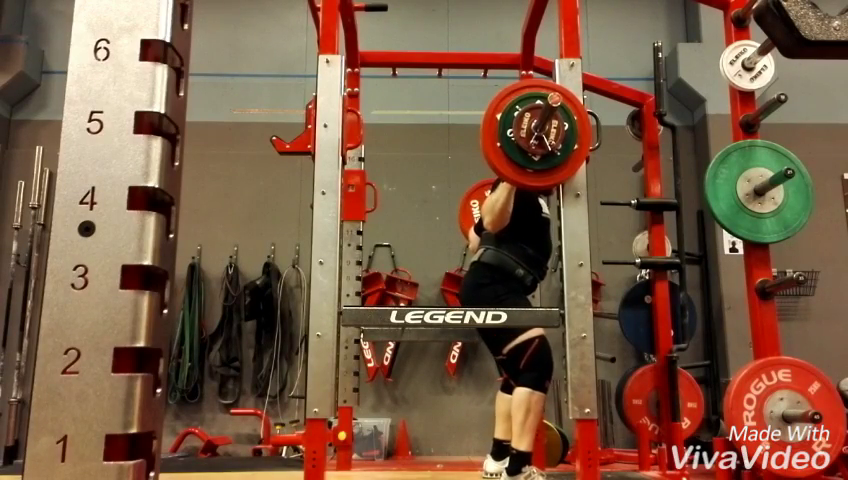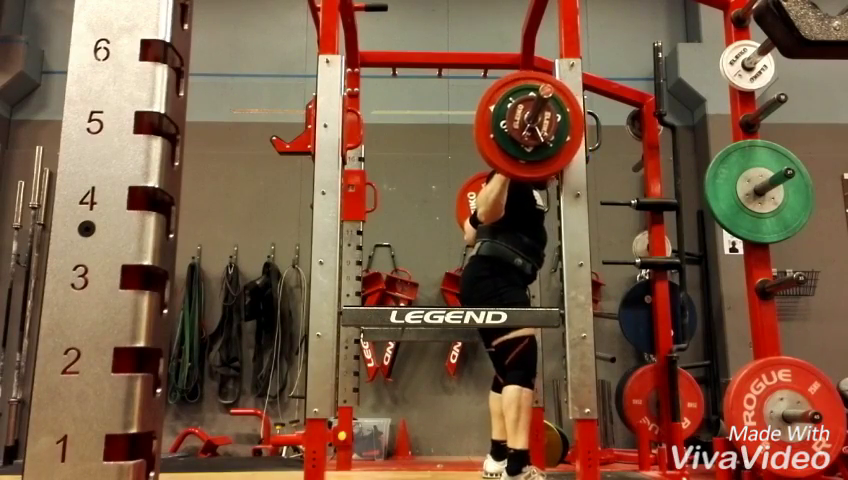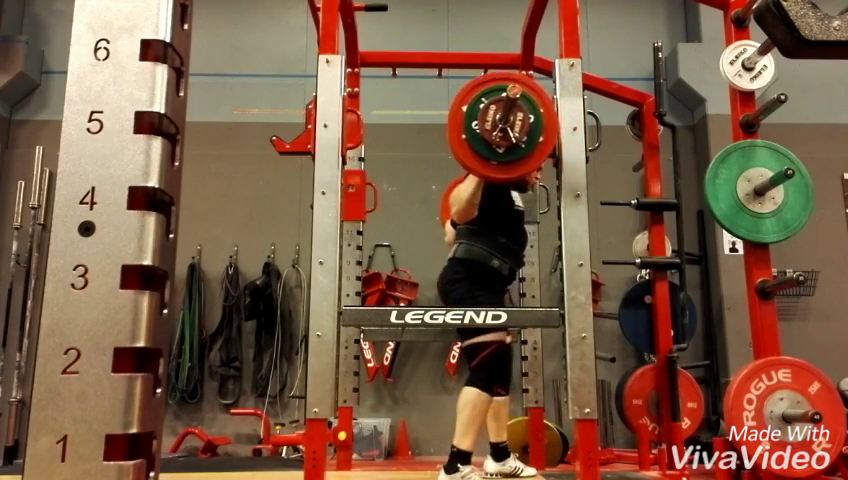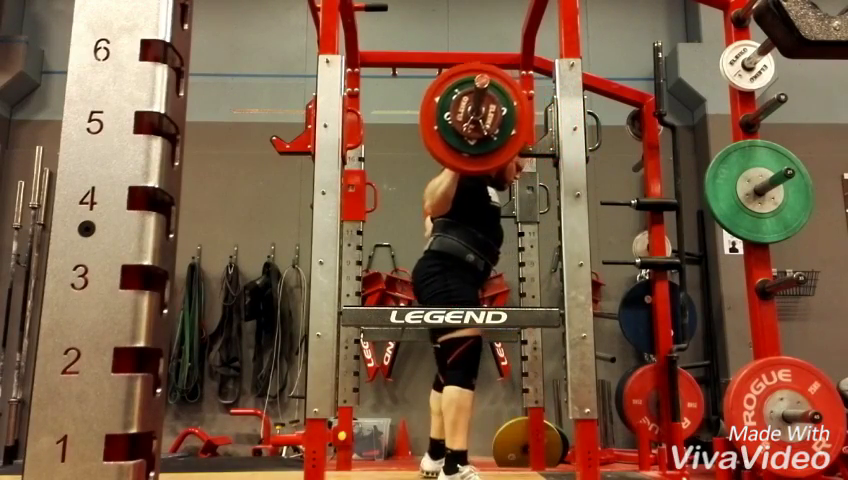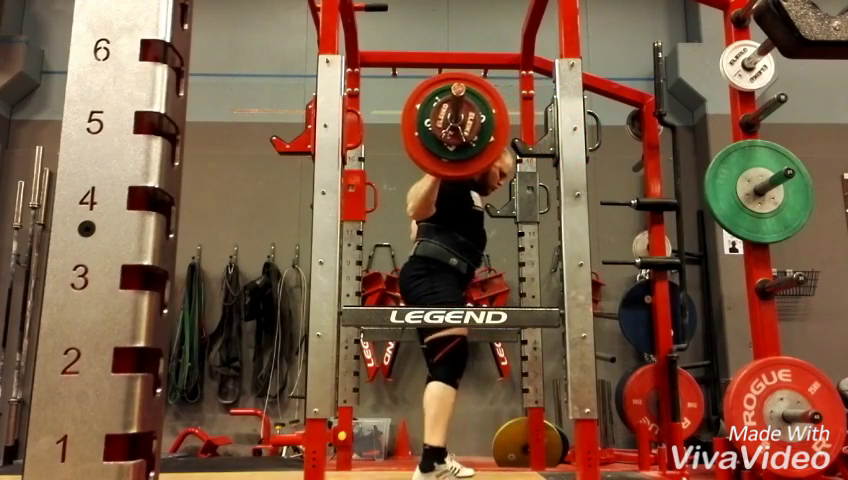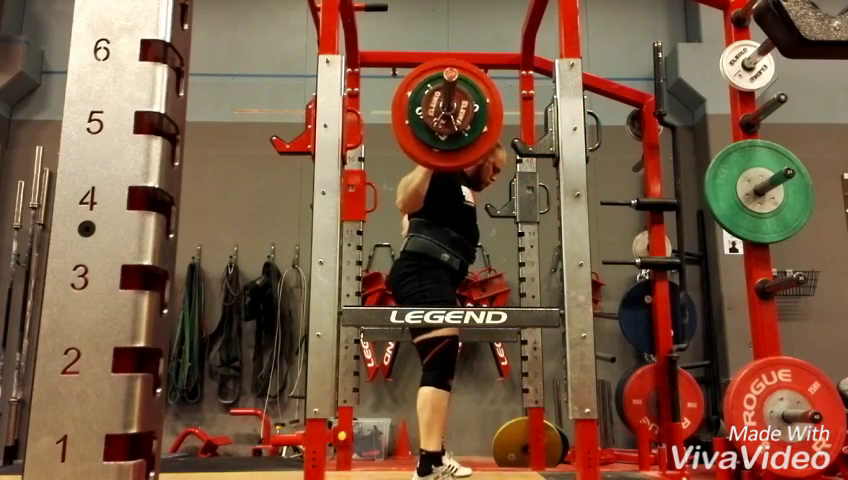
dt=0.5s
person 1, frame 1
left shoulder: (527, 196)
right shoulder: (522, 188)
left elbow: (475, 241)
right elbow: (493, 220)
left hip: (494, 289)
right hip: (492, 288)
left knee: (520, 370)
right knee: (537, 366)
person 1, frame 2
left shoulder: (521, 188)
right shoulder: (517, 181)
left elbow: (470, 233)
right elbow: (487, 212)
right wrist: (504, 169)
left hip: (492, 281)
right hip: (494, 279)
left knee: (508, 368)
right knee: (521, 365)
person 1, frame 3
left shoulder: (502, 192)
right shoulder: (495, 184)
left elbow: (452, 234)
right elbow: (459, 213)
left hip: (477, 284)
right hip: (470, 282)
left knee: (498, 368)
right knee: (487, 368)
person 1, frame 4
left shoulder: (481, 188)
right shoulder: (473, 179)
left elbow: (432, 225)
right elbow: (433, 205)
left hip: (449, 278)
right hip: (446, 276)
left knee: (452, 367)
right knee: (463, 363)
person 1, frame 5
left shoulder: (465, 193)
right shoulder: (456, 183)
left elbow: (422, 225)
right elbow: (416, 209)
left hip: (437, 281)
right hip: (431, 278)
left knee: (444, 365)
right knee: (450, 359)
person 1, frame 6
left shoulder: (459, 187)
right shoulder: (447, 176)
left elbow: (410, 223)
right elbow: (405, 202)
left hip: (432, 279)
right hip: (423, 275)
left knee: (441, 364)
right knee: (441, 362)
